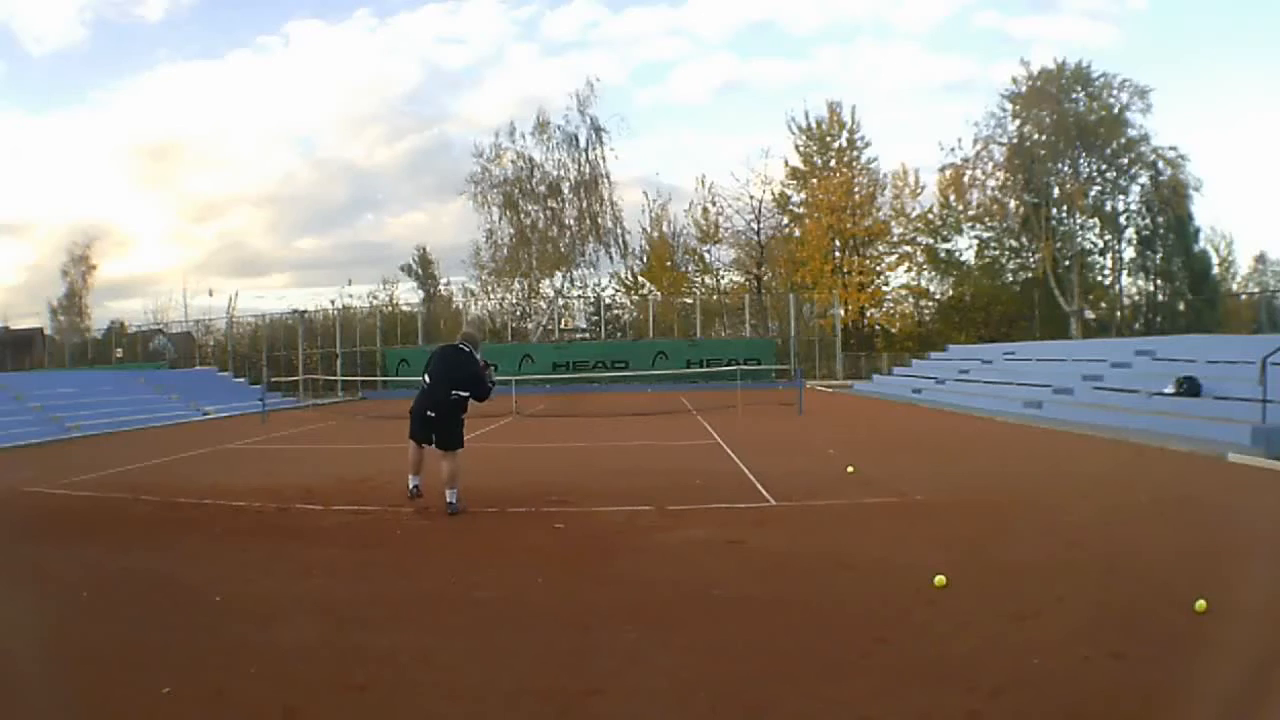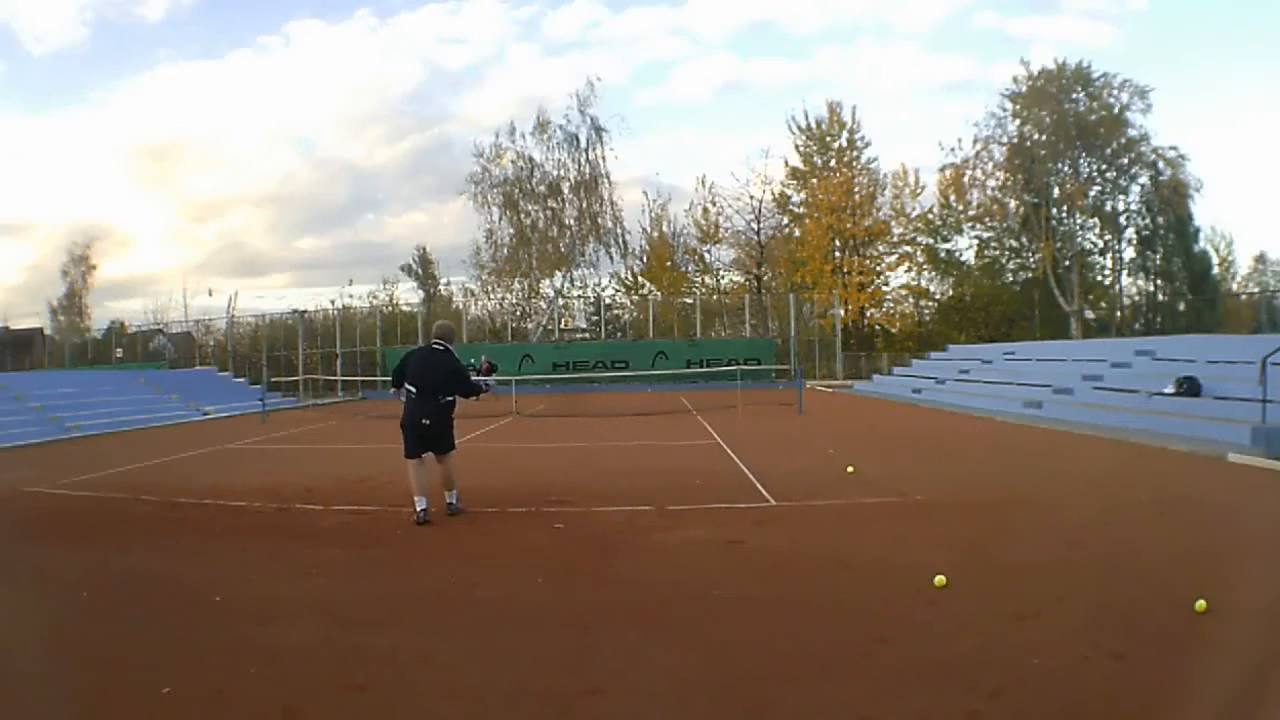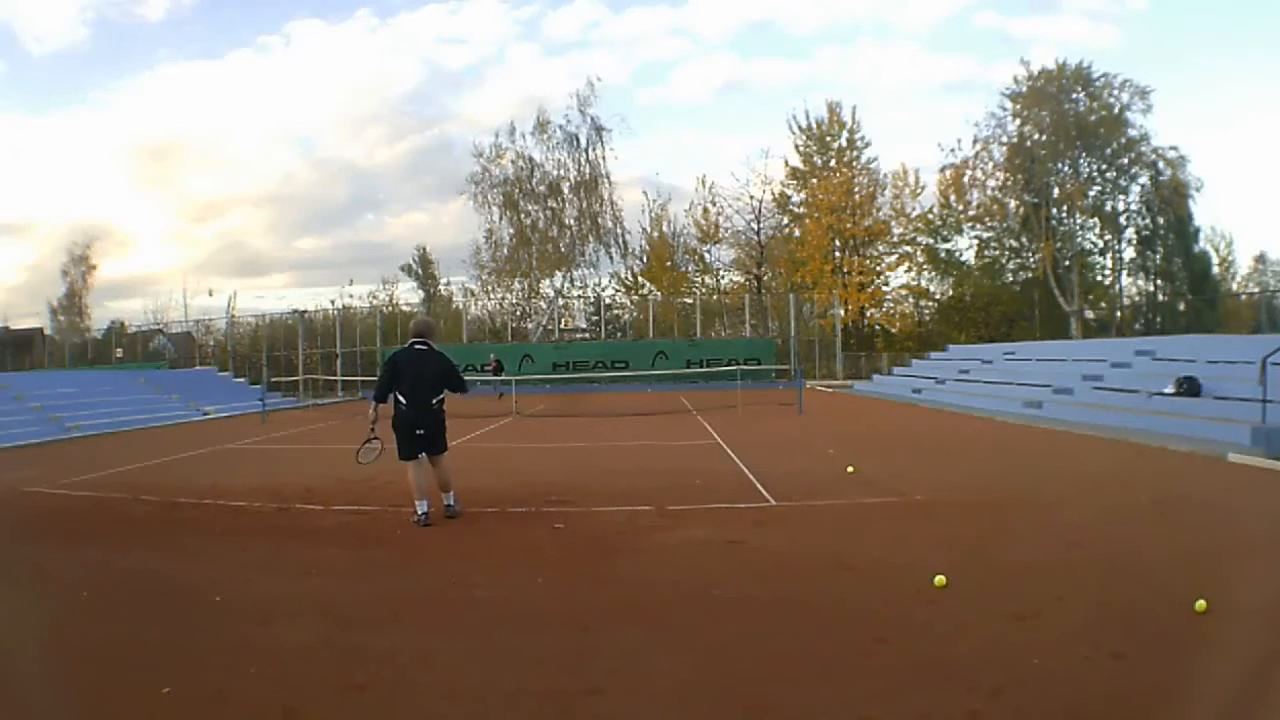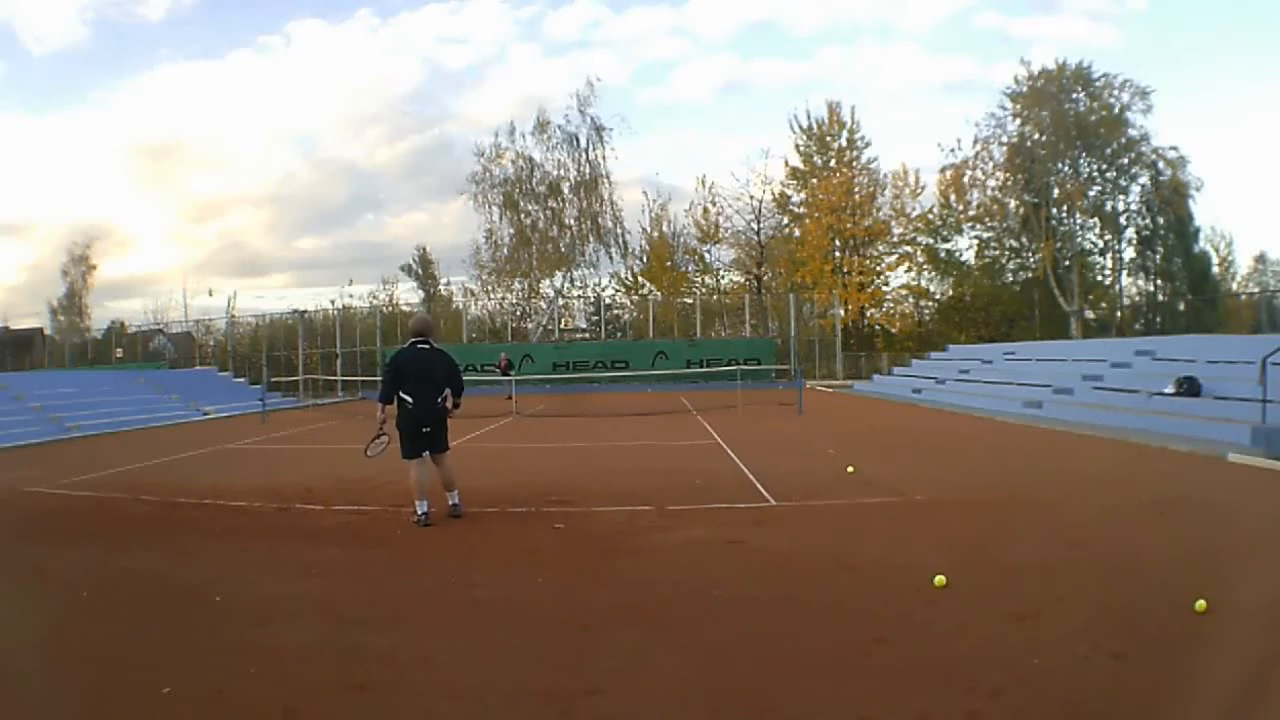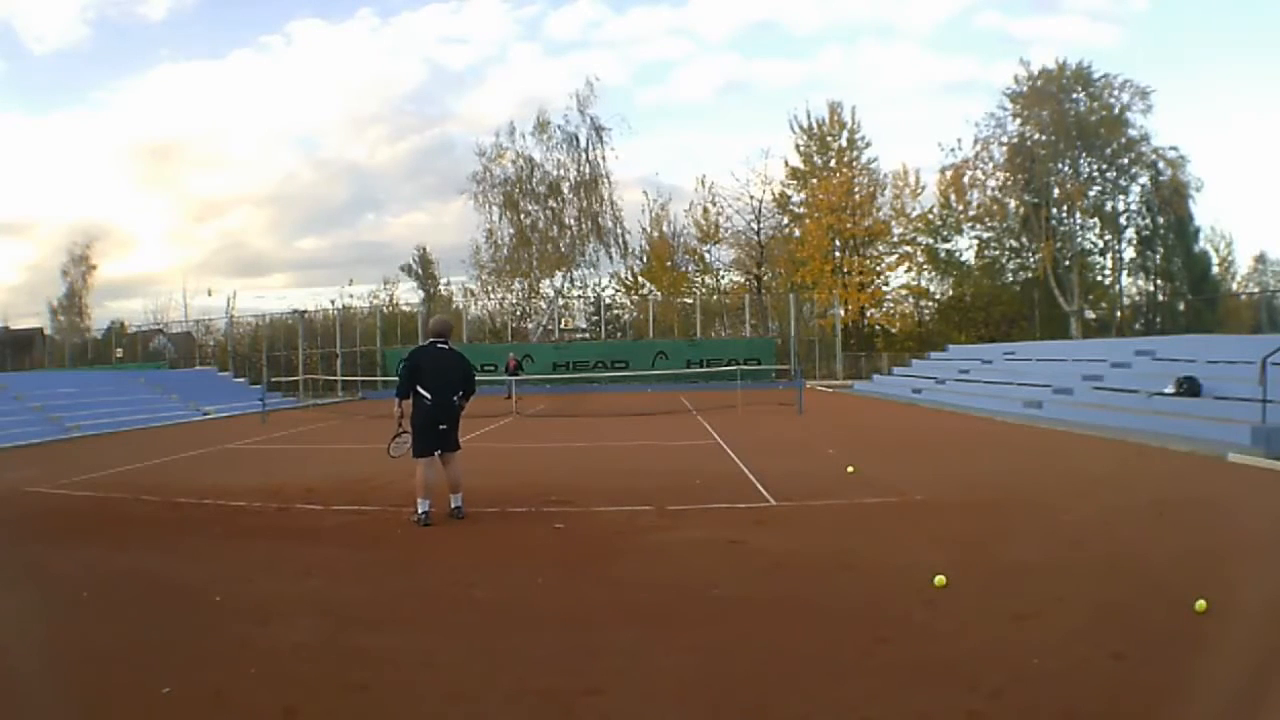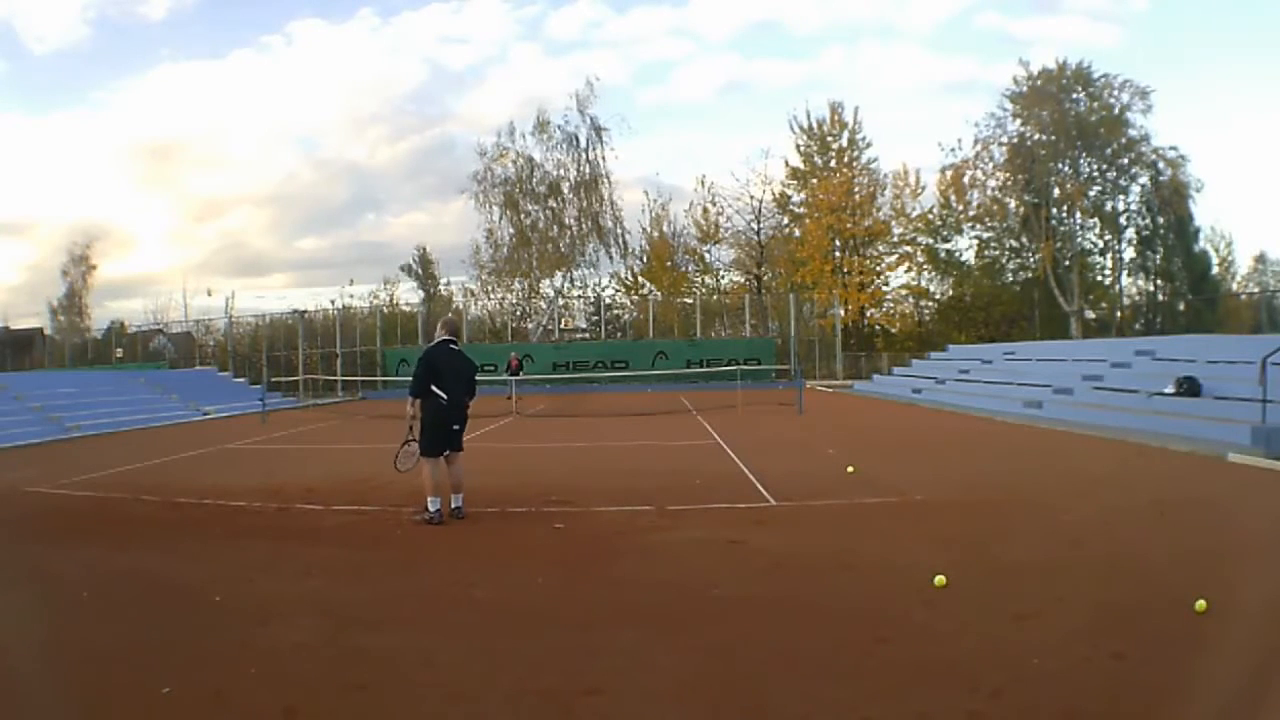
dt=0.4s
person 1, frame 1
left shoulder: (443, 351)
right shoulder: (475, 367)
left elbow: (428, 368)
right elbow: (481, 395)
right wrist: (490, 381)
left hip: (424, 405)
right hip: (450, 412)
left knee: (416, 443)
right knee: (449, 455)
left ankle: (414, 485)
right ankle: (452, 501)
person 1, frame 2
left shoulder: (414, 355)
right shoulder: (454, 363)
left elbow: (397, 376)
right elbow: (467, 390)
left wrist: (398, 390)
right wrist: (483, 387)
left hip: (413, 416)
right hip: (440, 417)
left knee: (415, 461)
right knee: (444, 459)
left ankle: (421, 508)
right ankle: (452, 502)
person 1, frame 3
left shoulder: (397, 357)
right shoulder: (441, 359)
left elbow: (384, 385)
right elbow: (457, 384)
left wrist: (374, 408)
right wrist: (464, 388)
left hip: (406, 419)
right hip: (433, 418)
left knee: (414, 464)
right knee: (438, 461)
left ankle: (422, 512)
right ankle: (450, 504)
person 1, frame 4
left shoulder: (400, 357)
right shoulder: (443, 357)
left elbow: (388, 386)
right elbow: (457, 385)
left wrist: (382, 411)
right wrist: (454, 405)
left hip: (410, 418)
right hip: (436, 416)
left knee: (416, 463)
right knee: (442, 460)
left ankle: (422, 512)
right ankle: (455, 504)
person 1, frame 5
left shoulder: (418, 354)
right shoulder: (459, 359)
left elbow: (405, 381)
right elbow: (469, 387)
left wrist: (399, 405)
right wrist: (459, 404)
left hip: (425, 415)
right hip: (450, 414)
left knee: (423, 462)
right knee: (450, 460)
left ankle: (423, 512)
right ankle: (457, 506)
person 1, frame 6
left shoulder: (432, 352)
right shoulder: (466, 360)
left elbow: (419, 381)
right elbow: (470, 391)
left wrist: (411, 405)
left hip: (435, 414)
right hip: (458, 414)
left knee: (430, 460)
right knee: (453, 460)
left ankle: (434, 510)
right ankle: (457, 507)
